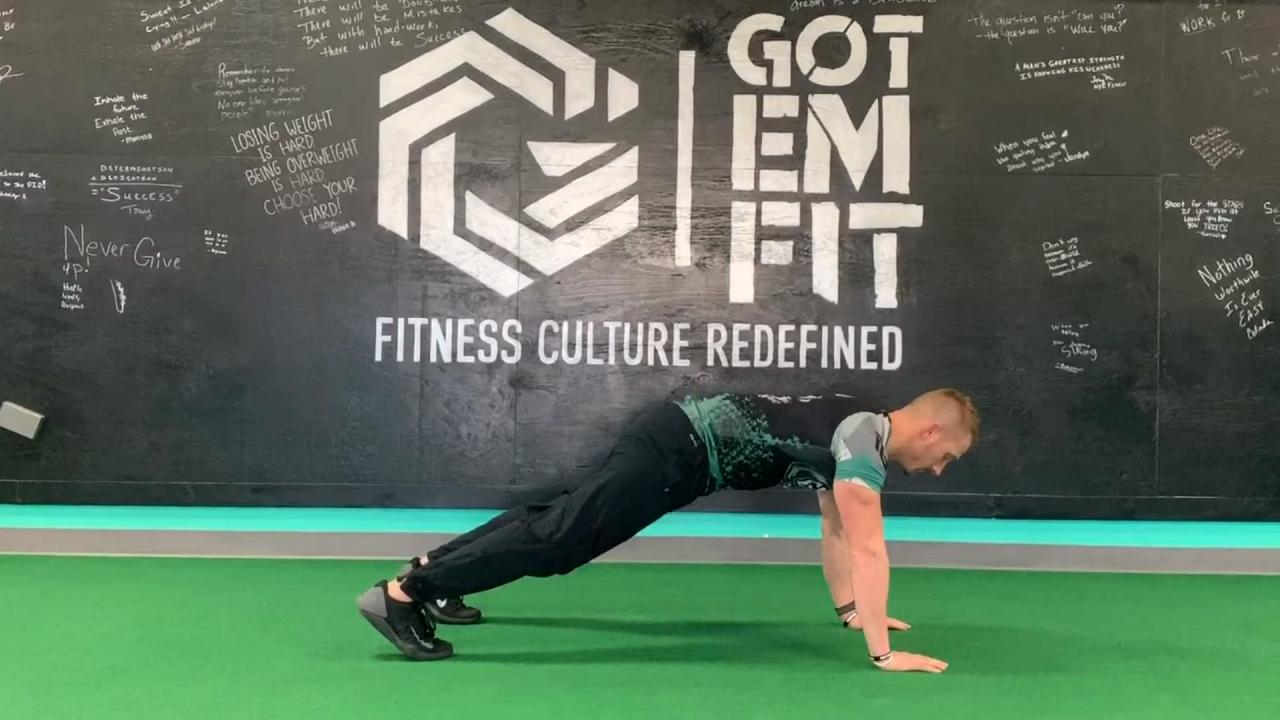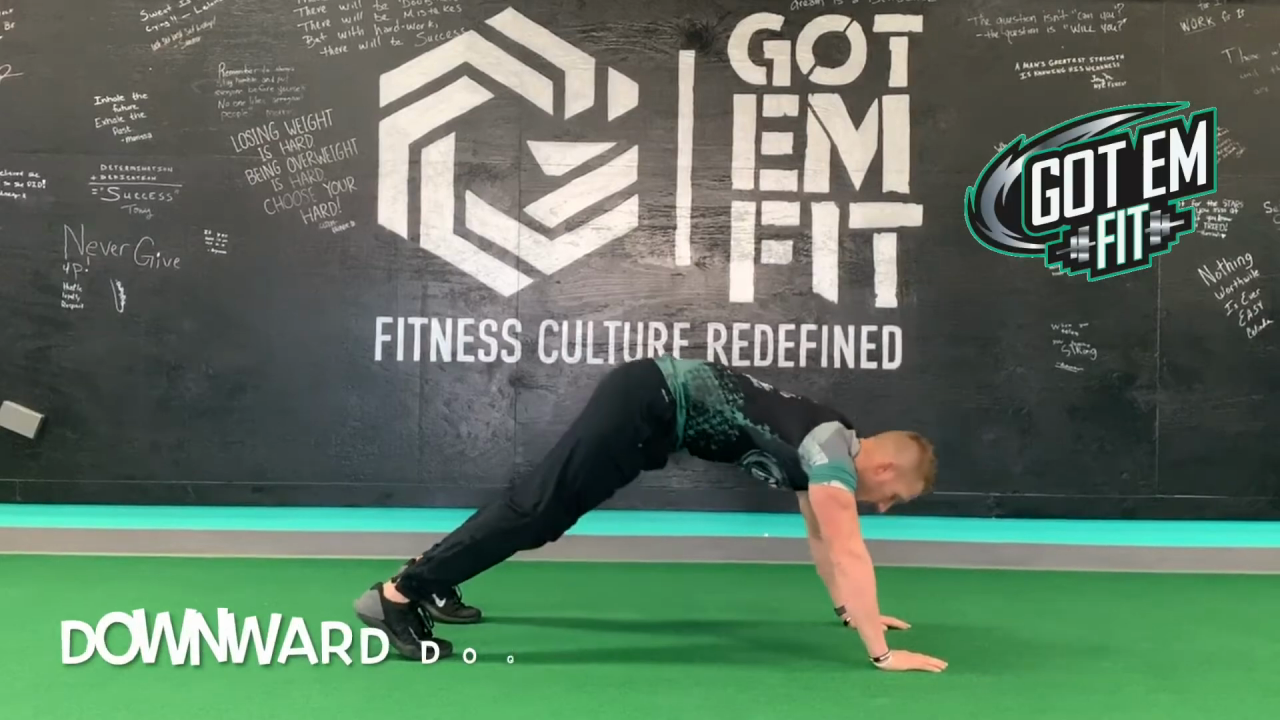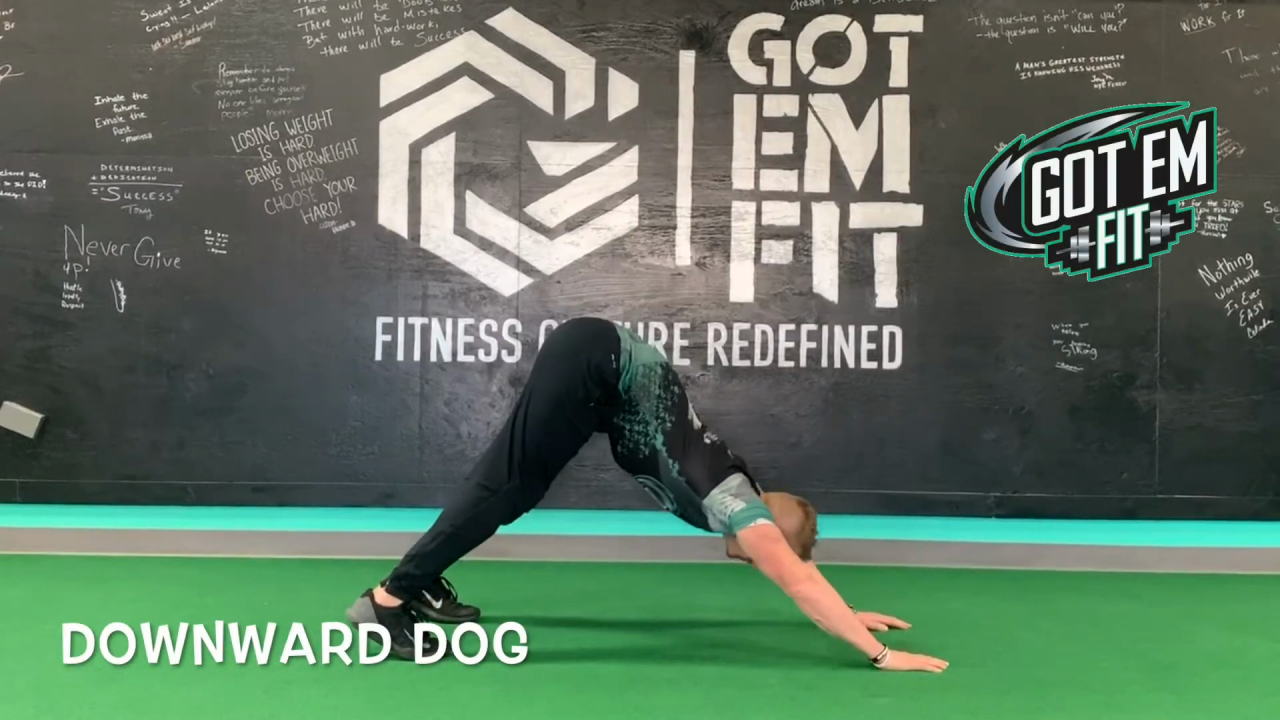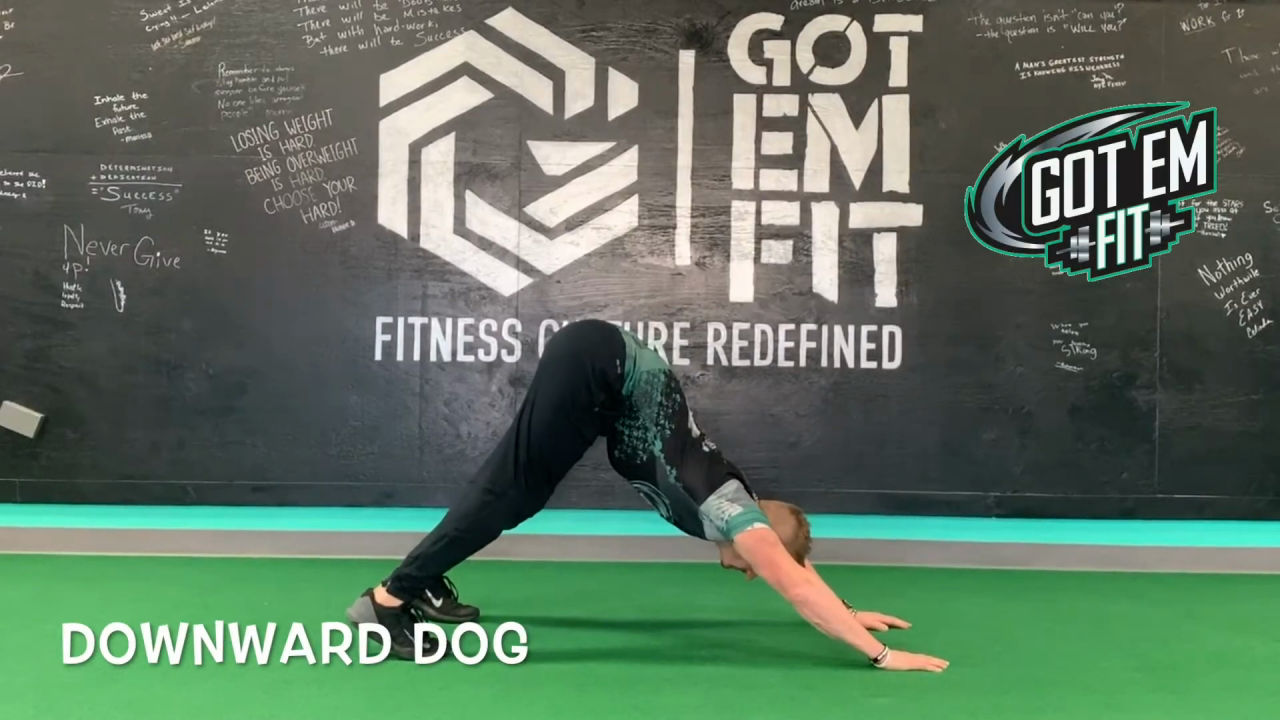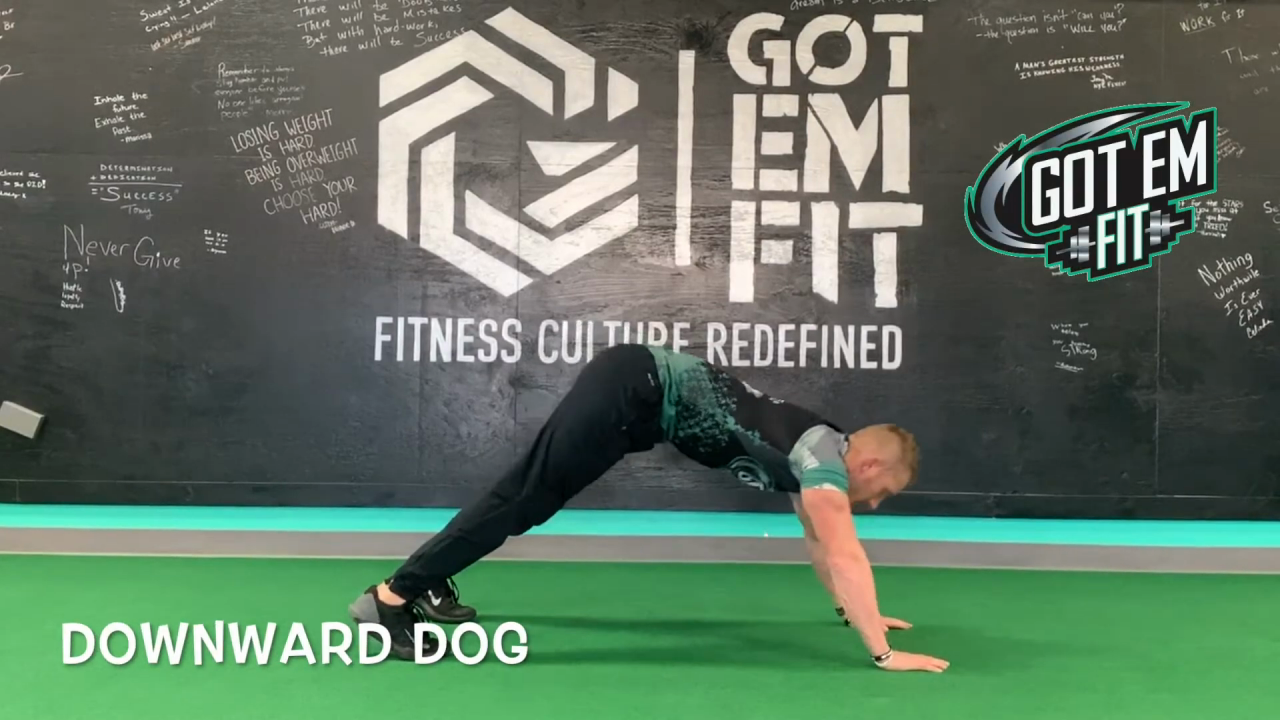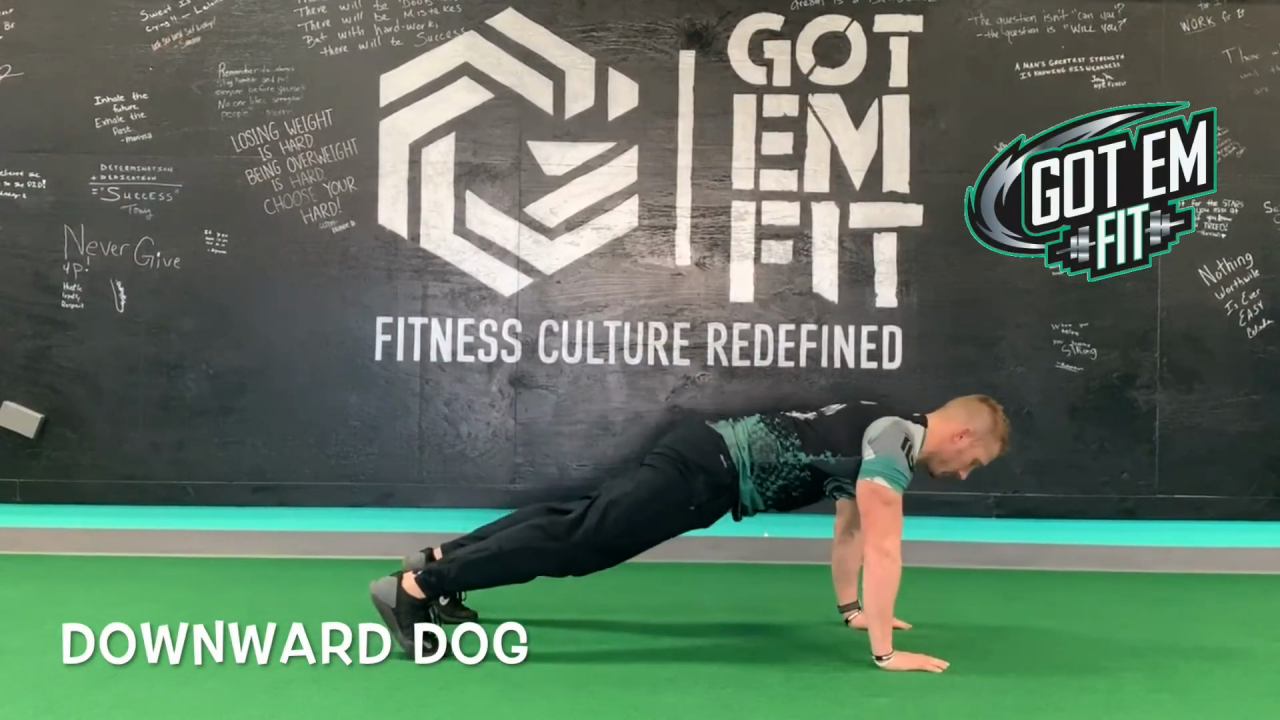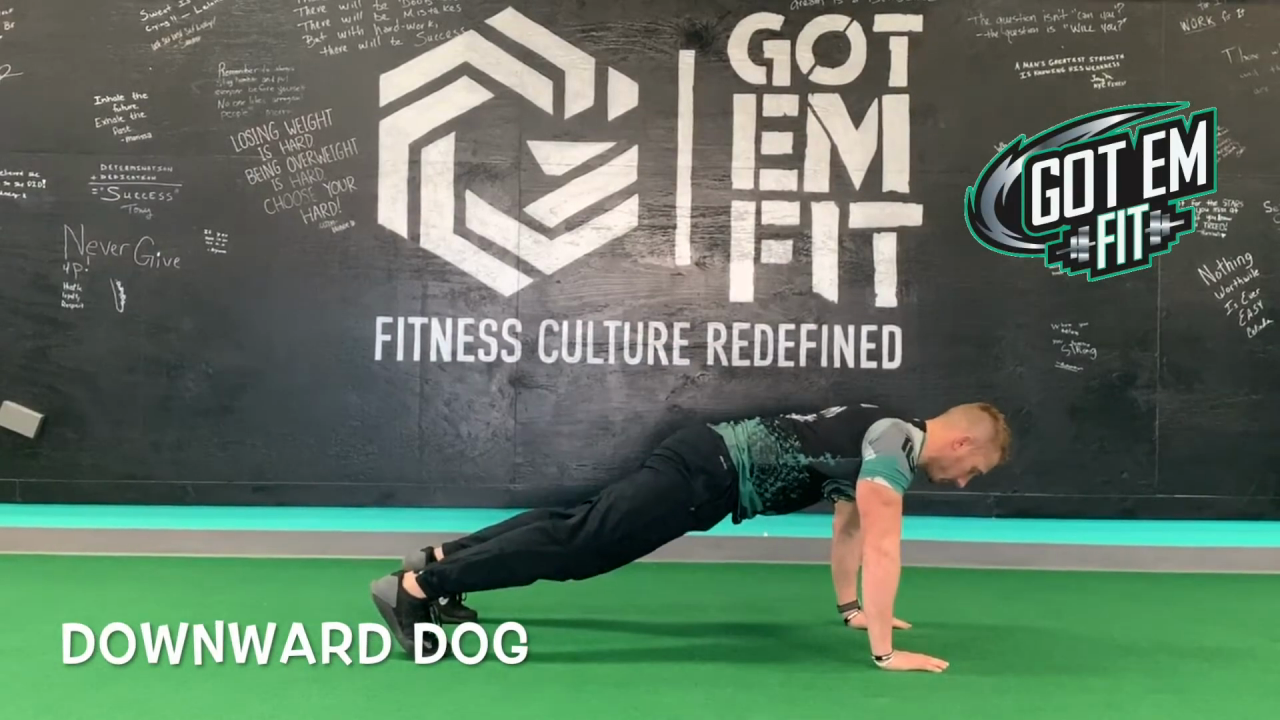
dt=0.7s
person 1, frame 1
left shoulder: (853, 431)
right shoulder: (862, 439)
left elbow: (835, 529)
right elbow: (867, 548)
left wrist: (849, 608)
right wrist: (883, 651)
left hip: (678, 440)
right hip: (675, 451)
left knee: (562, 515)
right knee: (557, 536)
left ankle: (432, 568)
right ankle: (401, 593)
person 1, frame 2
left shoulder: (827, 443)
right shoulder: (831, 450)
left elbow: (820, 535)
right elbow: (848, 550)
left wrist: (847, 608)
right wrist: (882, 653)
left hip: (654, 399)
right hip: (649, 402)
left knee: (543, 496)
right knee: (541, 507)
left ankle: (427, 573)
right ankle: (396, 595)
person 1, frame 3
left shoulder: (733, 492)
right shoulder: (729, 502)
left elbow: (798, 570)
right elbow: (799, 583)
left wrist: (849, 612)
right wrist: (880, 654)
left hip: (599, 358)
right hip: (593, 360)
left knee: (510, 483)
right knee: (504, 486)
left ankle: (423, 586)
right ankle: (386, 599)
person 1, frame 4
left shoulder: (732, 500)
right shoulder: (728, 509)
left elbow: (795, 569)
right elbow: (797, 587)
left wrist: (847, 613)
right wrist: (880, 654)
left hip: (600, 359)
right hip: (596, 363)
left knee: (514, 485)
right knee: (511, 491)
left ankle: (423, 583)
right ankle: (388, 598)
person 1, frame 5
left shoulder: (817, 447)
right shoulder: (822, 453)
left elbow: (818, 537)
right elbow: (845, 554)
left wrist: (851, 609)
right wrist: (883, 653)
left hip: (641, 386)
right hip: (635, 387)
left knee: (532, 491)
right knee: (526, 498)
left ankle: (427, 583)
right ankle: (389, 598)
person 1, frame 6
left shoulder: (882, 434)
right shoulder: (894, 442)
left elbow: (849, 529)
right elbow: (882, 548)
left wrist: (851, 607)
right wrist: (885, 652)
left hip: (706, 454)
right hip: (703, 471)
left knee: (580, 521)
right knee: (575, 541)
left ankle: (440, 560)
right ankle: (413, 587)
person 1, frame 7
left shoulder: (880, 438)
right shoulder: (895, 445)
left elbow: (847, 526)
right elbow: (882, 549)
left wrist: (851, 606)
right wrist: (885, 651)
left hip: (706, 461)
right hip: (702, 473)
left knee: (582, 525)
right knee: (575, 545)
left ankle: (440, 560)
right ankle: (412, 587)
